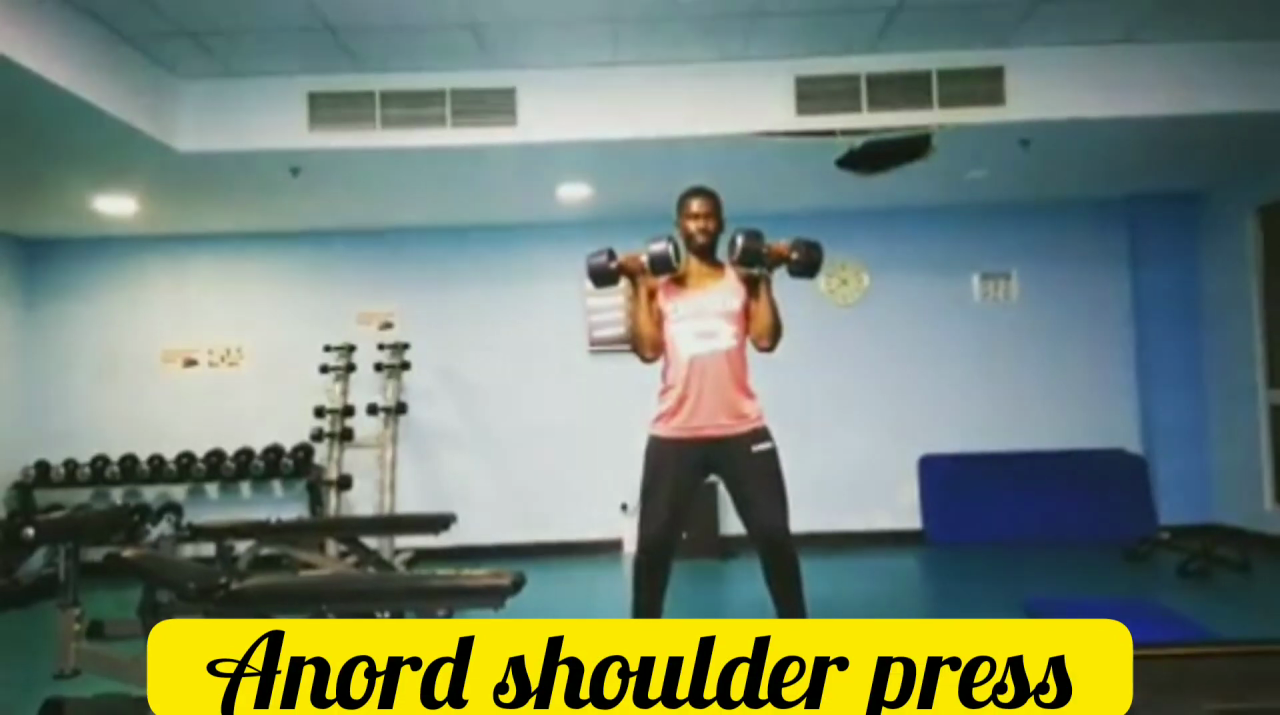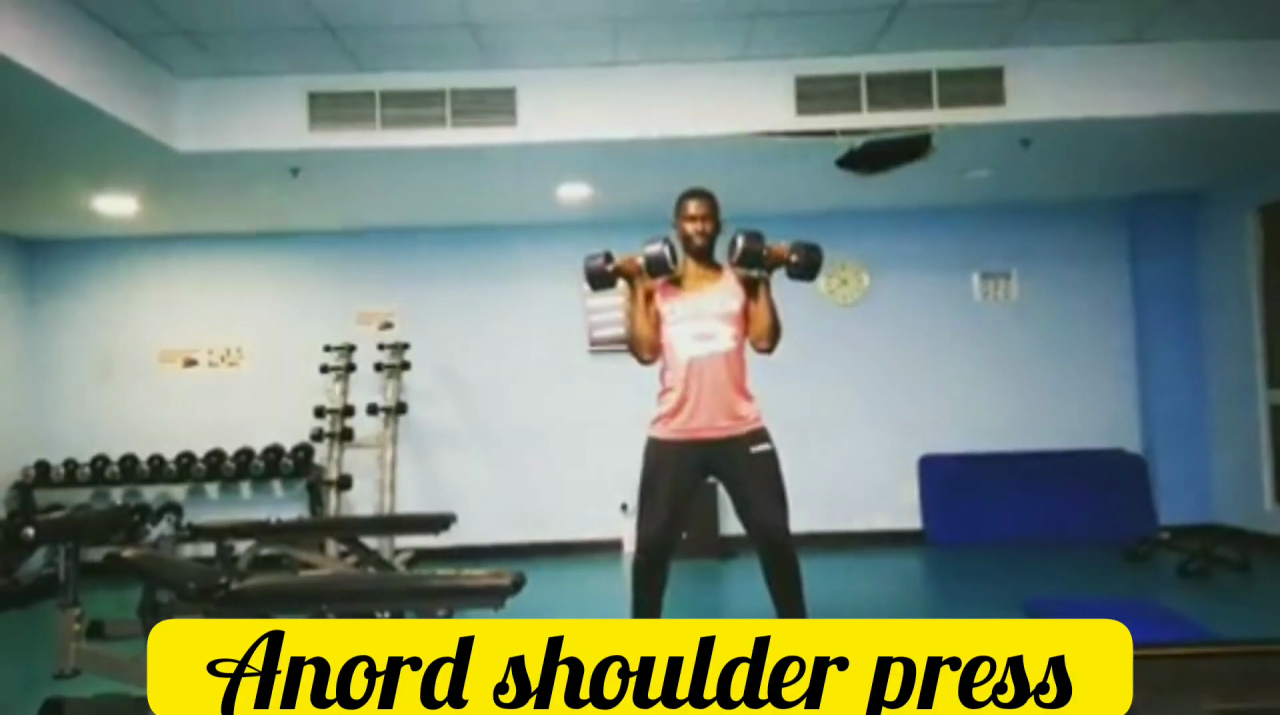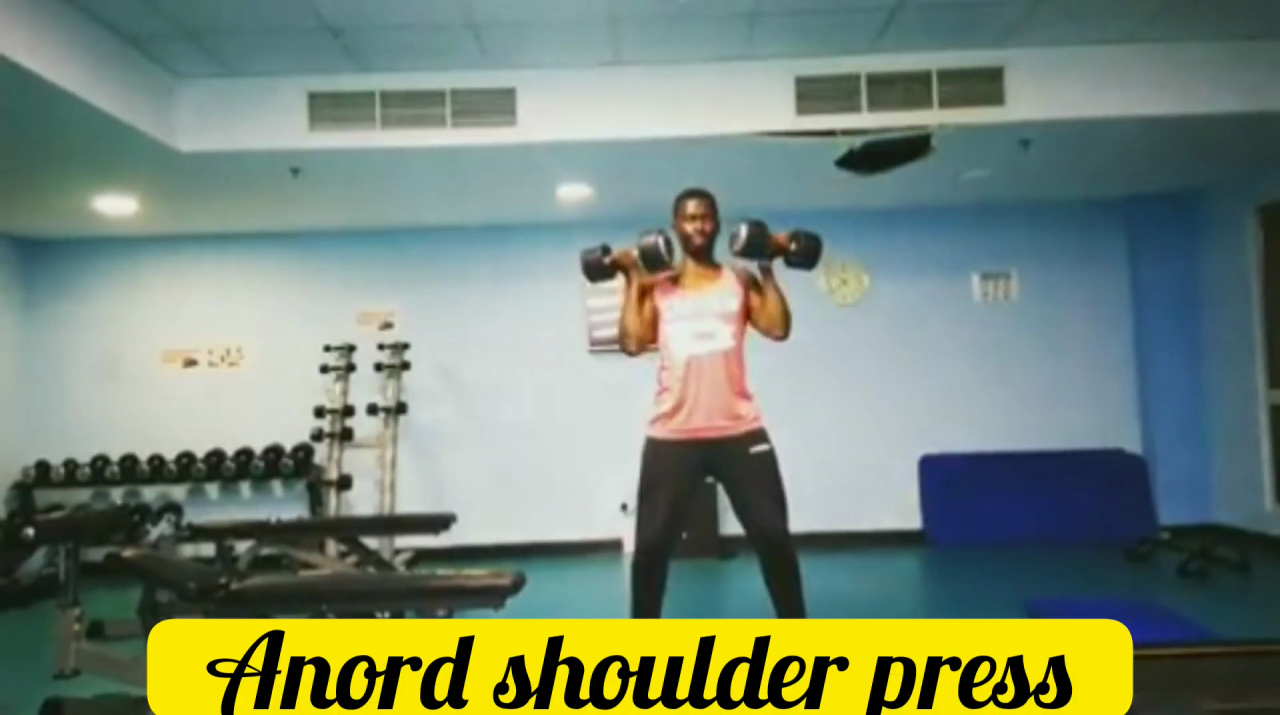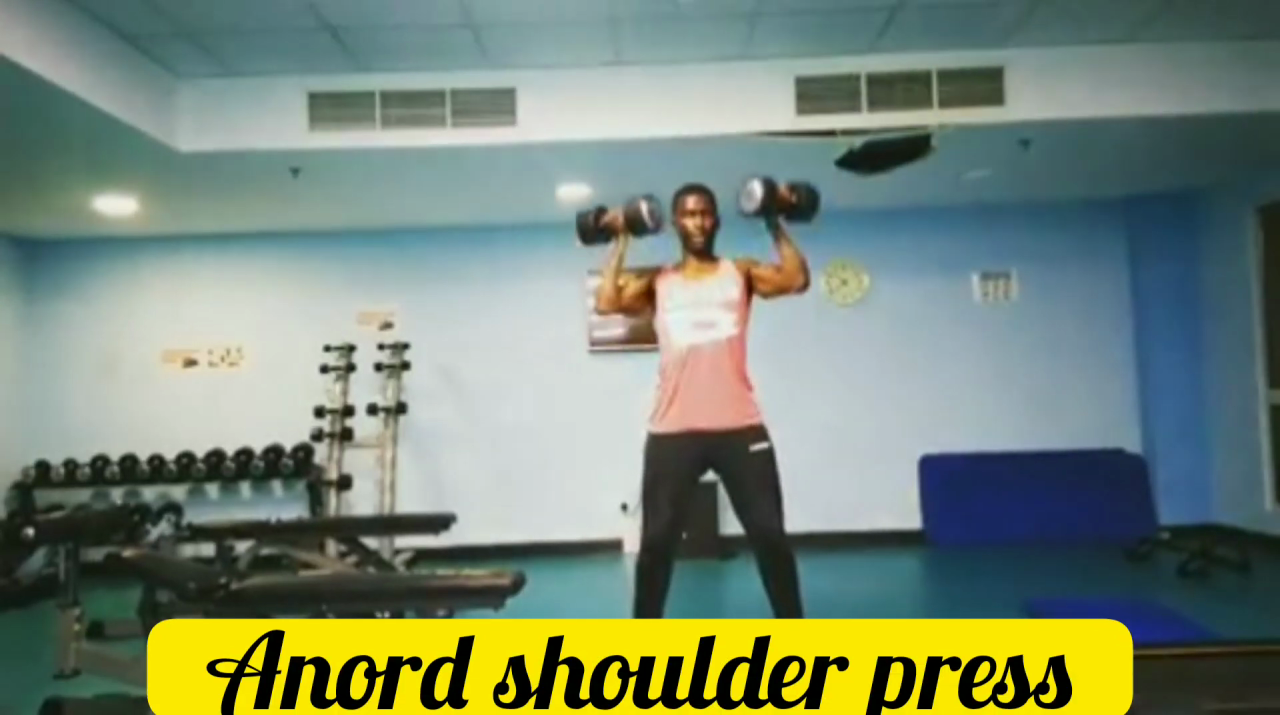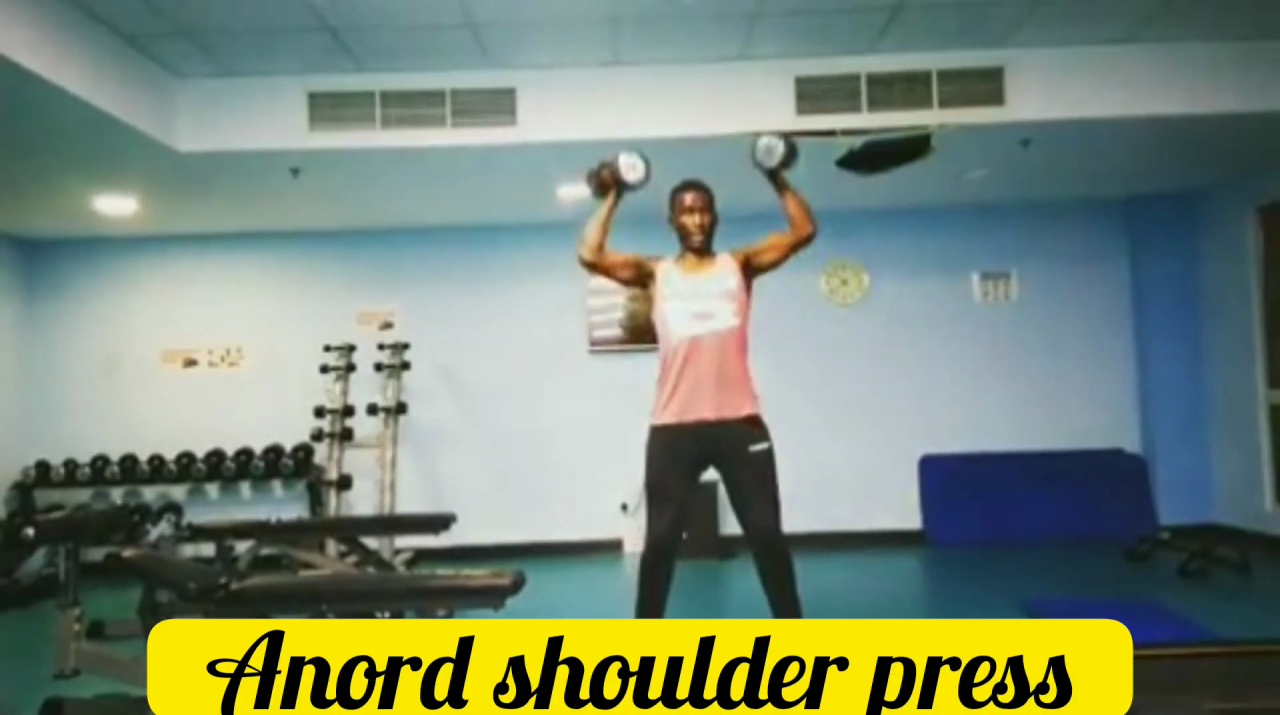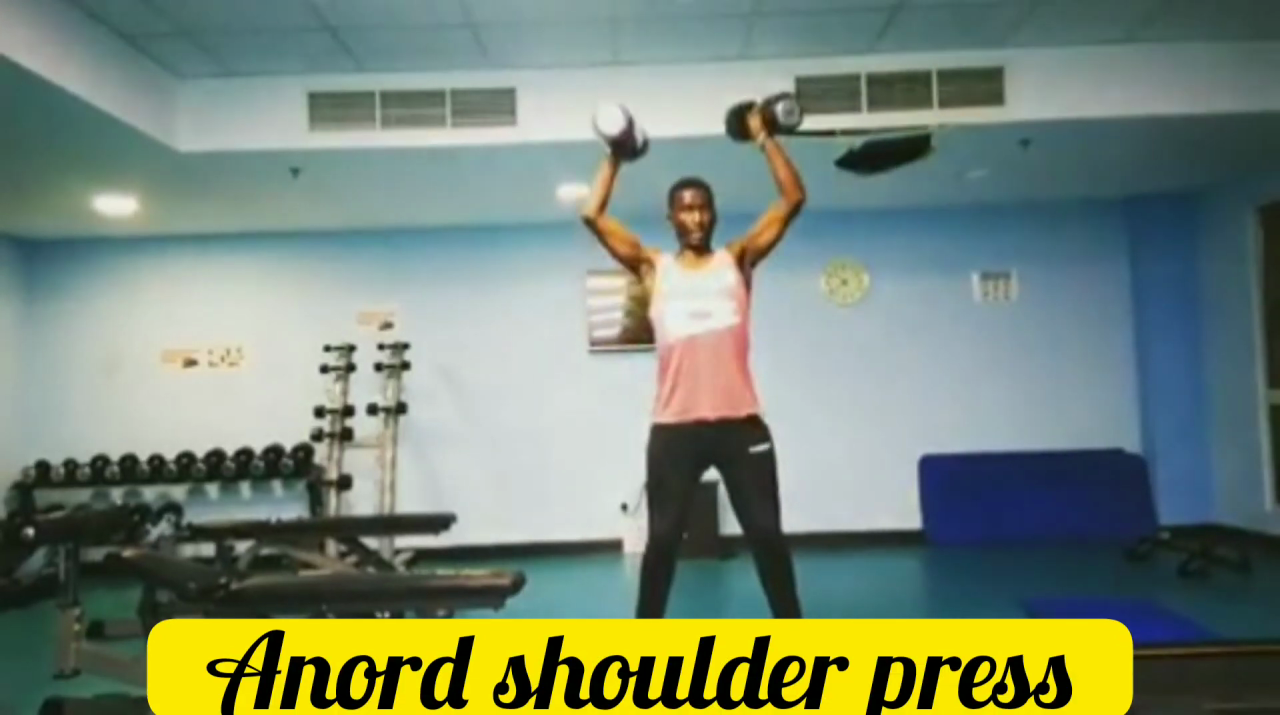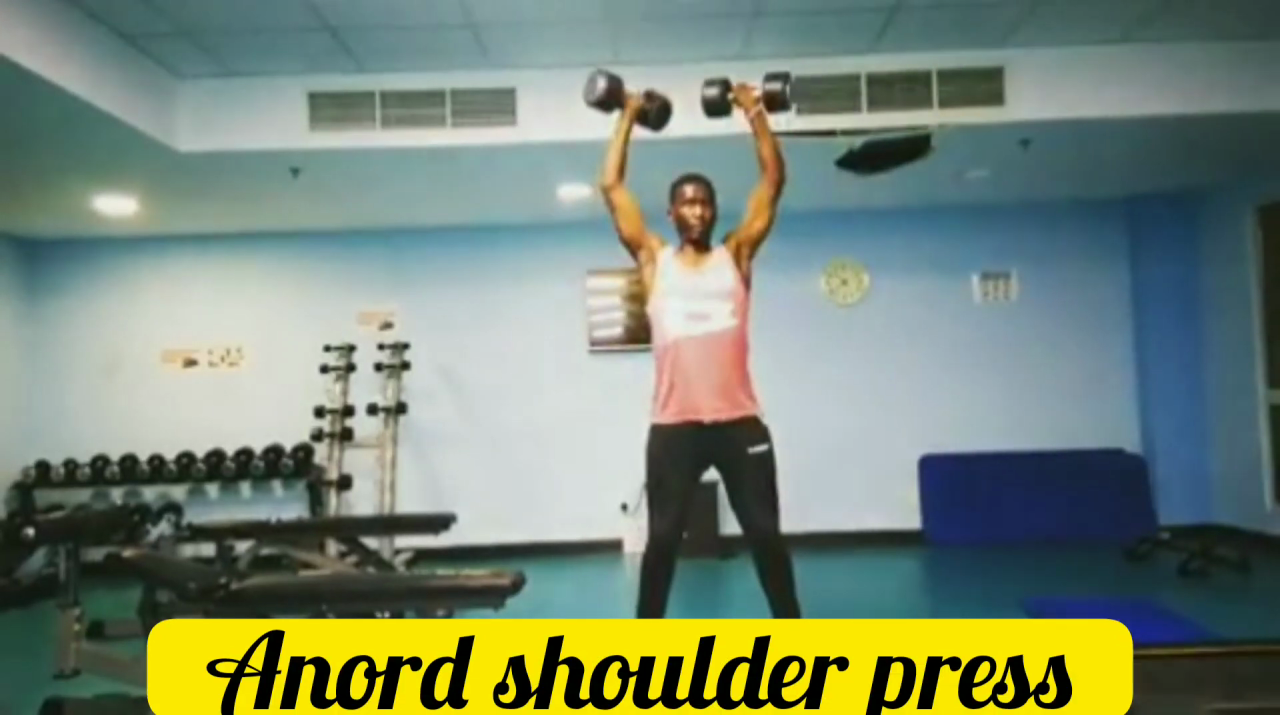
dt=0.2s
person 1, frame 1
left shoulder: (742, 280)
right shoulder: (659, 285)
left elbow: (766, 339)
right elbow: (647, 349)
left wrist: (764, 279)
right wrist: (638, 285)
left hip: (741, 429)
right hip: (675, 433)
left knee: (774, 534)
right knee: (654, 541)
person 1, frame 2
left shoulder: (741, 282)
right shoulder: (657, 288)
left elbow: (765, 341)
right elbow: (644, 352)
left wrist: (763, 281)
right wrist: (635, 288)
left hip: (740, 430)
right hip: (673, 435)
left knee: (774, 535)
right knee: (652, 542)
person 1, frame 3
left shoulder: (740, 281)
right shoulder: (656, 287)
left elbow: (778, 328)
right elbow: (632, 343)
left wrist: (767, 271)
right wrist: (632, 279)
left hip: (739, 430)
right hip: (672, 435)
left knee: (773, 535)
right knee: (651, 542)
person 1, frame 4
left shoulder: (740, 272)
right shoulder: (656, 281)
left elbow: (797, 281)
right elbow: (606, 303)
left wrist: (777, 226)
right wrist: (620, 242)
left hip: (739, 426)
right hip: (673, 430)
left knee: (770, 533)
right knee: (657, 539)
person 1, frame 5
left shoulder: (740, 263)
right shoulder: (655, 271)
left elbow: (804, 230)
right elbow: (589, 256)
left wrist: (777, 179)
right wrist: (612, 196)
left hip: (739, 420)
right hip: (674, 425)
left knee: (766, 533)
right knee: (660, 538)
person 1, frame 6
left shoulder: (737, 260)
right shoulder: (653, 266)
left elbow: (793, 198)
right elbow: (592, 215)
left wrist: (765, 138)
right wrist: (614, 157)
left hip: (739, 421)
right hip: (675, 426)
left knee: (766, 534)
right knee: (662, 539)
person 1, frame 7
left shoulder: (736, 255)
right shoulder: (654, 260)
left elbow: (772, 177)
right elbow: (611, 186)
left wrist: (753, 111)
right wrist: (627, 119)
left hip: (738, 422)
right hip: (674, 426)
left knee: (765, 536)
right knee: (662, 539)
